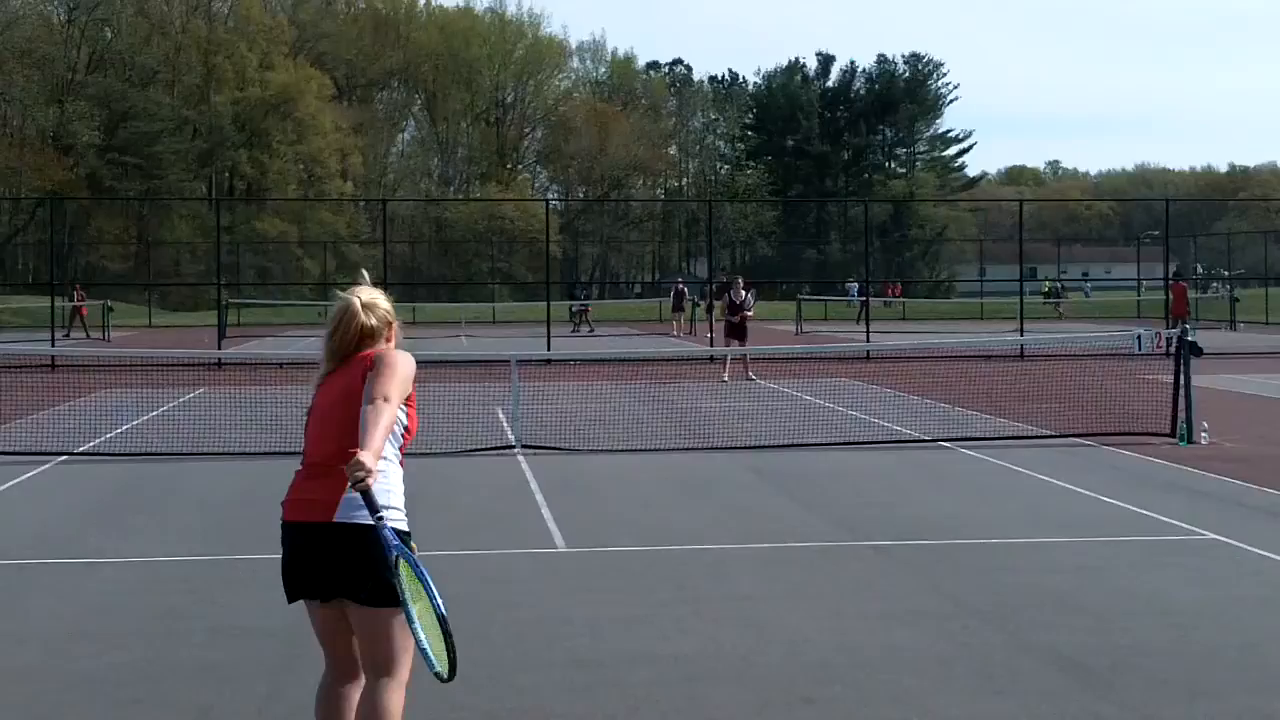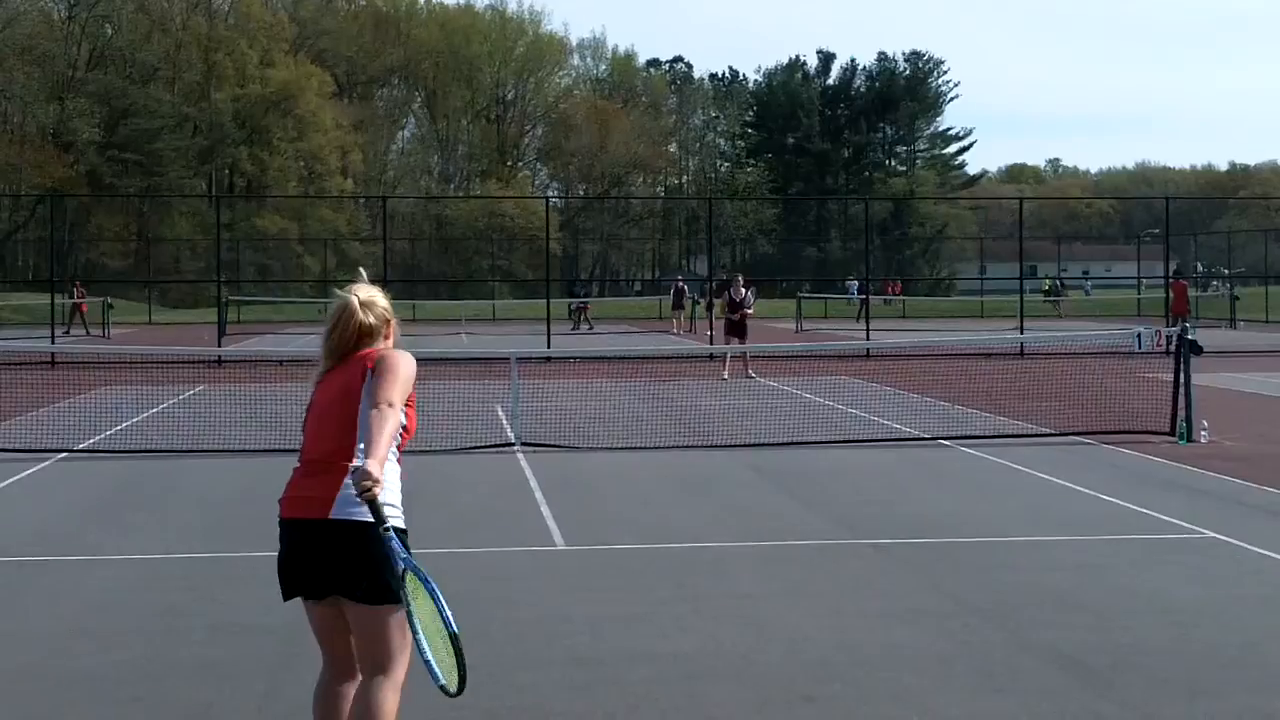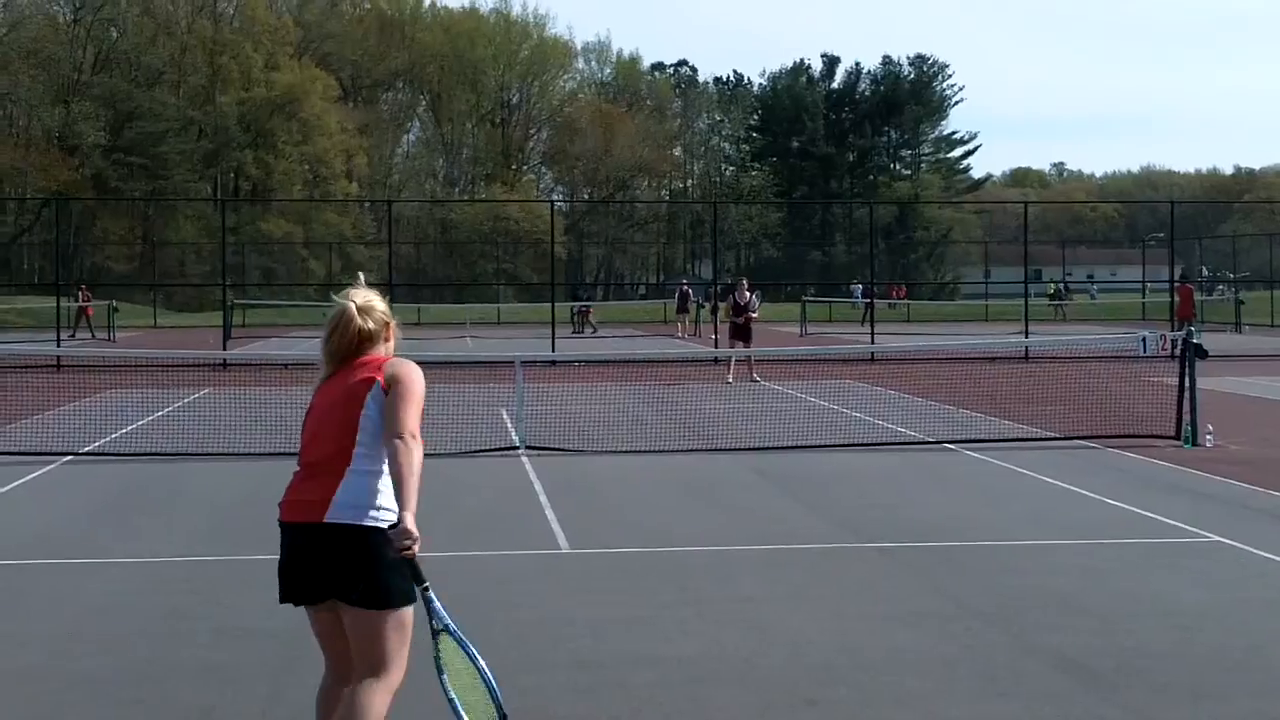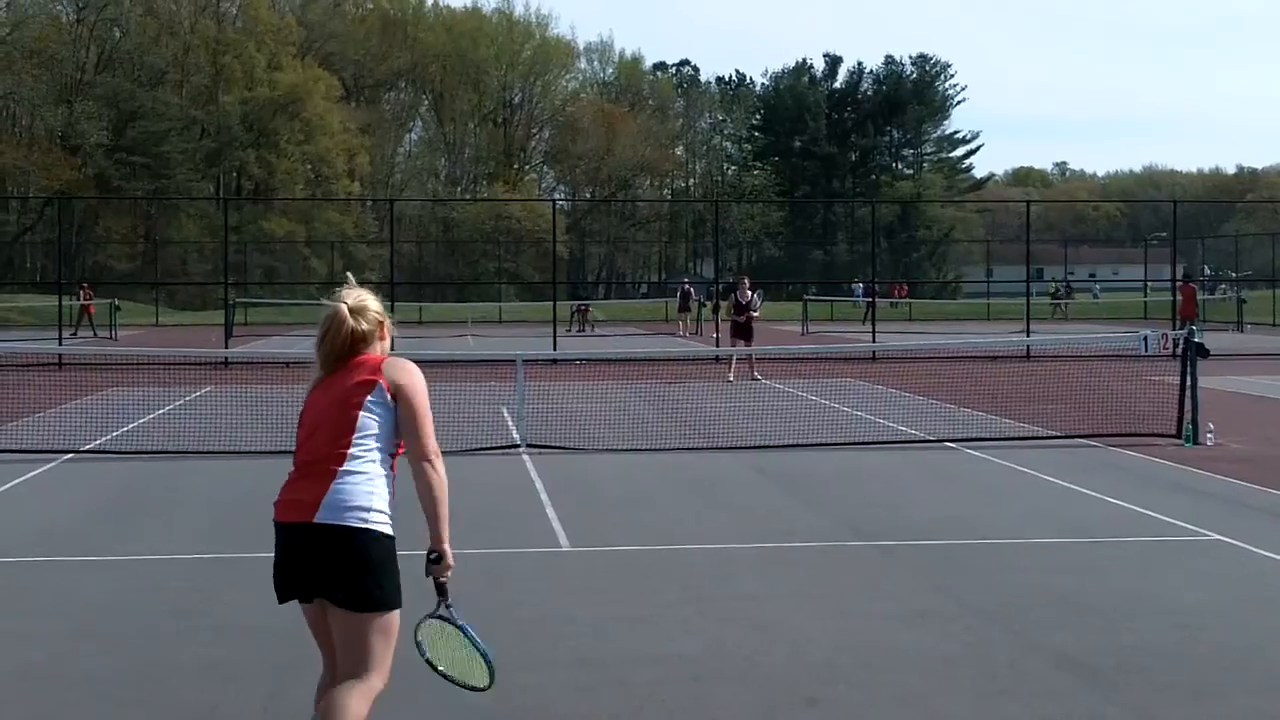
dt=0.1s
person 1, frame 1
left shoulder: (330, 377)
right shoulder: (393, 360)
right elbow: (380, 404)
right wrist: (370, 455)
left hip: (304, 523)
right hip: (363, 524)
left knee: (343, 669)
right knee: (391, 673)
person 1, frame 2
left shoulder: (330, 375)
right shoulder: (394, 361)
right elbow: (384, 408)
right wrist: (374, 462)
left hip: (302, 520)
right hip: (360, 522)
left knee: (341, 667)
right knee: (387, 671)
person 1, frame 3
left shoulder: (332, 380)
right shoulder: (399, 371)
right elbow: (406, 439)
right wrist: (407, 515)
left hip: (301, 526)
right hip: (356, 527)
left knee: (343, 671)
right knee: (382, 675)
person 1, frame 4
left shoulder: (325, 382)
right shoulder: (399, 372)
right elbow: (427, 460)
right wrist: (440, 539)
left hip: (296, 525)
right hip: (351, 526)
left knee: (342, 670)
right knee: (363, 679)
